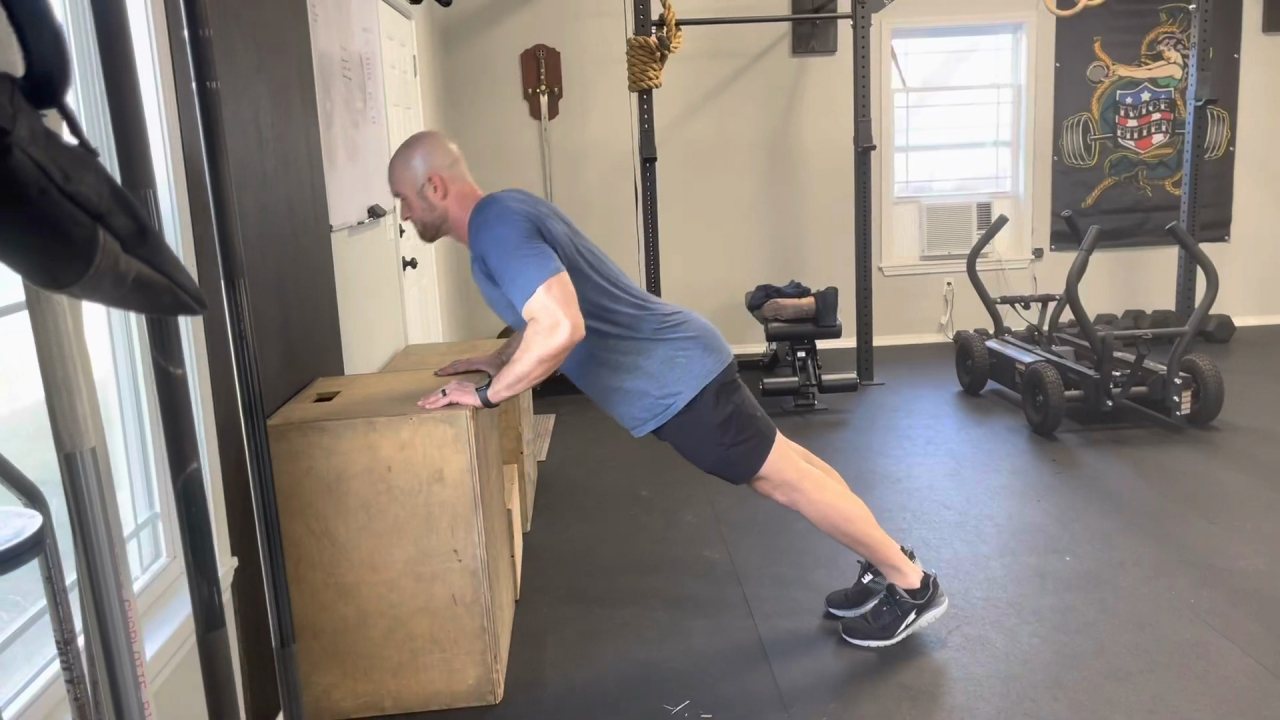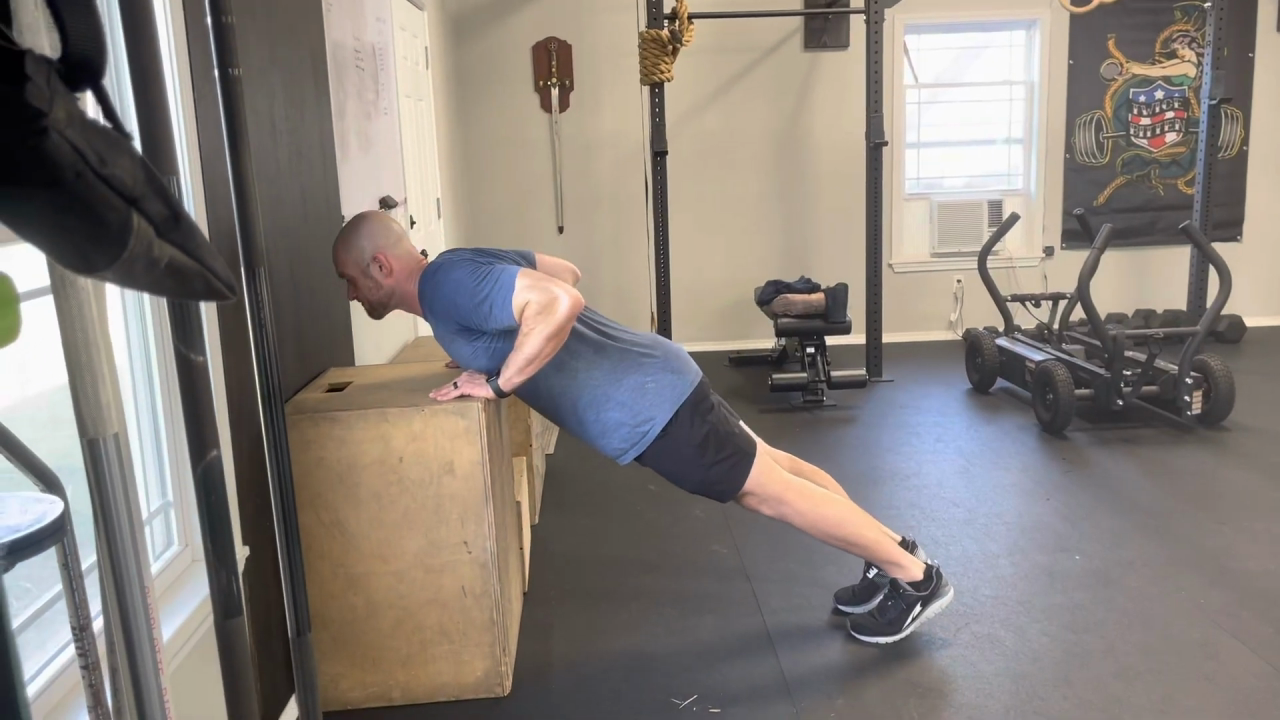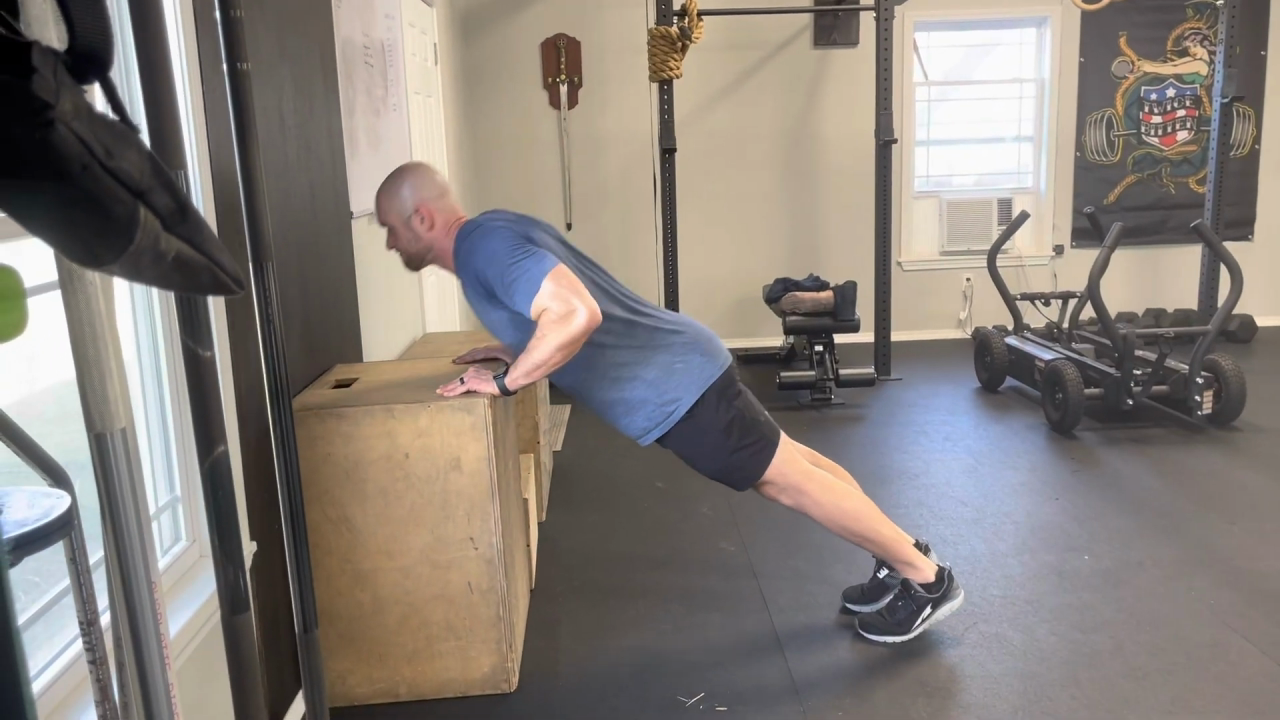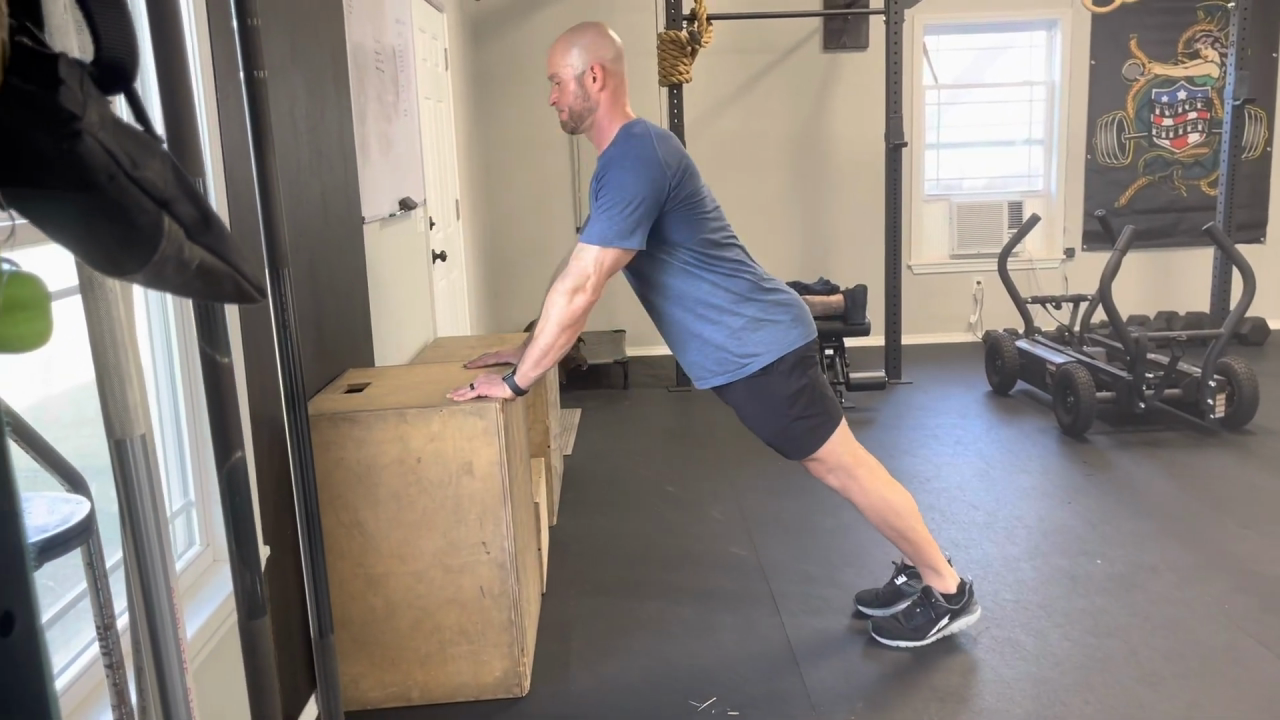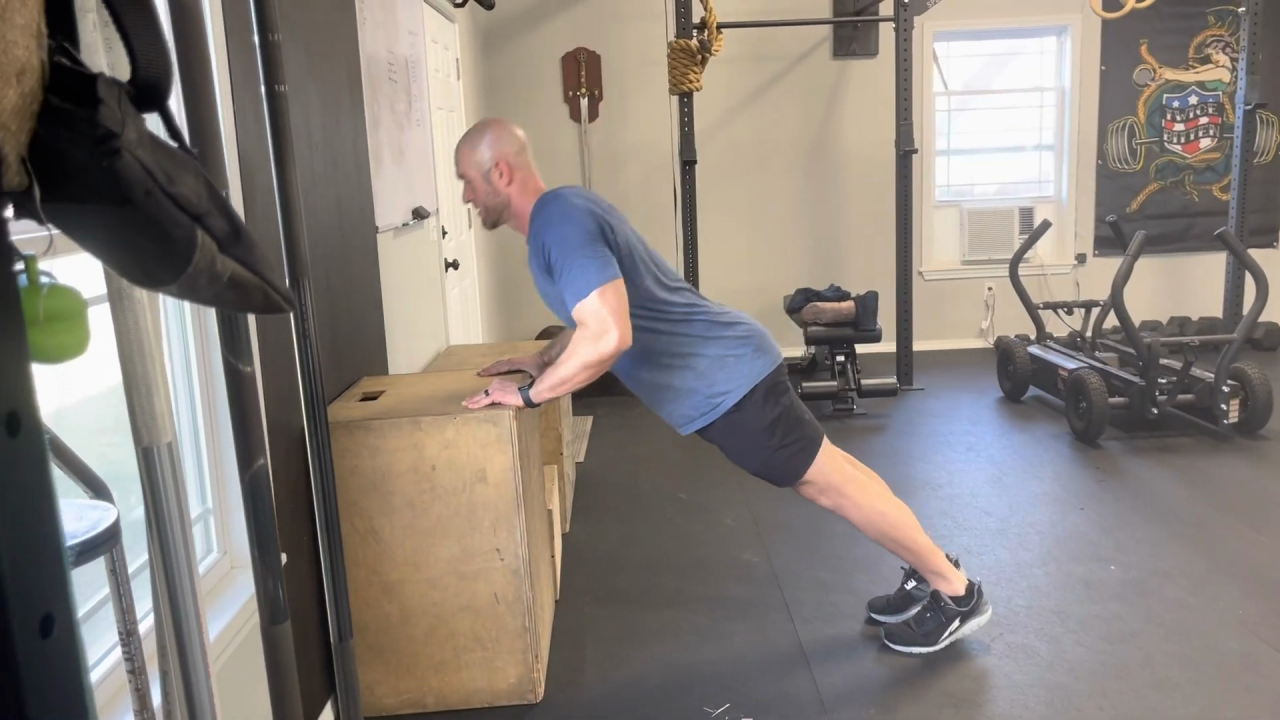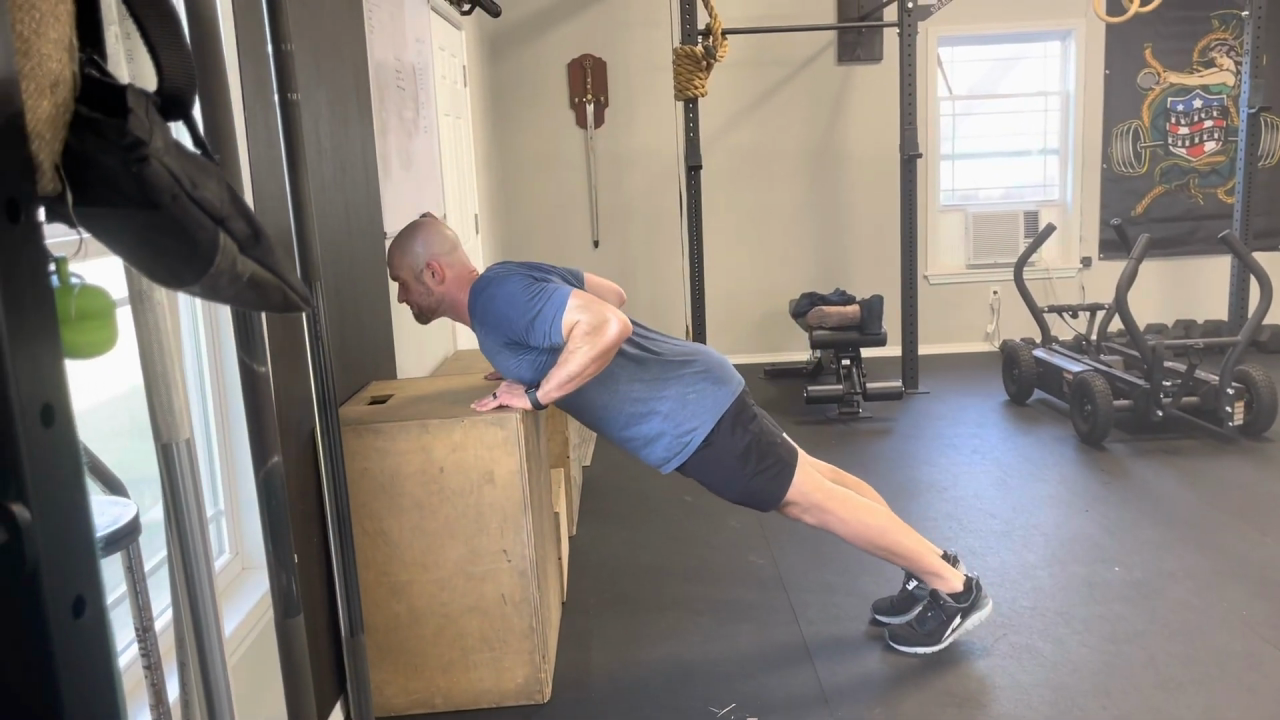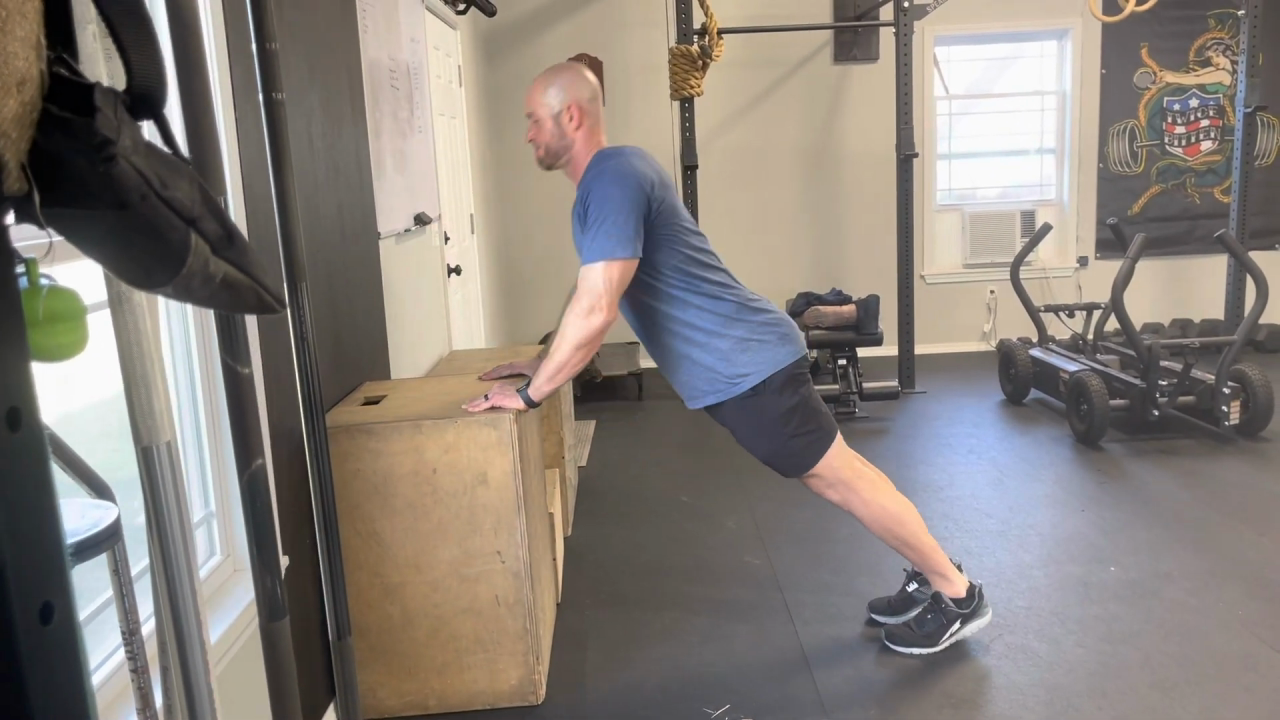
dt=0.7s
person 1, frame 1
left shoulder: (496, 229)
right shoulder: (506, 209)
left elbow: (563, 330)
left wrist: (487, 393)
right wrist: (499, 358)
left hip: (674, 381)
right hip: (681, 358)
left knee: (787, 480)
right knee: (783, 467)
left ankle: (911, 585)
right ankle: (885, 567)
person 1, frame 2
left shoulder: (448, 286)
right shoulder: (462, 267)
left elbow: (560, 302)
right elbow: (565, 271)
left wrist: (498, 382)
left hip: (648, 407)
right hip: (656, 381)
left knee: (771, 489)
right knee: (769, 469)
left ankle: (913, 577)
right ankle: (891, 553)
person 1, frame 3
left shoulder: (483, 247)
right shoulder: (496, 229)
left elbow: (579, 317)
left wrist: (505, 381)
right wrist: (511, 349)
left hip: (672, 388)
right hip: (678, 365)
left knee: (794, 480)
right knee: (791, 463)
left ankle: (926, 580)
right ankle: (902, 556)
person 1, frame 4
left shoulder: (634, 159)
right shoulder: (634, 149)
left elbow: (579, 290)
right elbow: (583, 277)
left wrist: (516, 382)
right wrist: (529, 350)
left hip: (753, 347)
right hip: (754, 339)
left knee: (843, 465)
right knee: (839, 462)
left ankle: (947, 590)
right ankle: (921, 571)
person 1, frame 5
left shoulder: (559, 224)
right shoulder: (563, 210)
left elbow: (610, 337)
left wrist: (528, 393)
right wrist: (543, 357)
left hip: (723, 380)
right hip: (729, 363)
left knee: (830, 482)
right knee: (830, 471)
left ankle: (957, 593)
right ankle: (929, 575)
person 1, frame 6
left shoulder: (497, 301)
right shoulder: (508, 278)
left elbow: (609, 326)
right elbow: (611, 292)
left wrist: (537, 394)
right wrist: (534, 367)
left hip: (691, 417)
right hip: (697, 391)
left knee: (815, 499)
right knee: (812, 480)
left ankle: (954, 587)
right ankle: (930, 568)
person 1, frame 7
left shoulder: (612, 179)
right shoulder: (617, 172)
left elbow: (596, 310)
right elbow: (595, 298)
left wrist: (530, 394)
right wrist: (546, 363)
left hip: (741, 368)
right hip: (743, 359)
left knee: (840, 477)
right knee: (839, 471)
left ankle: (958, 596)
right ankle: (932, 578)
